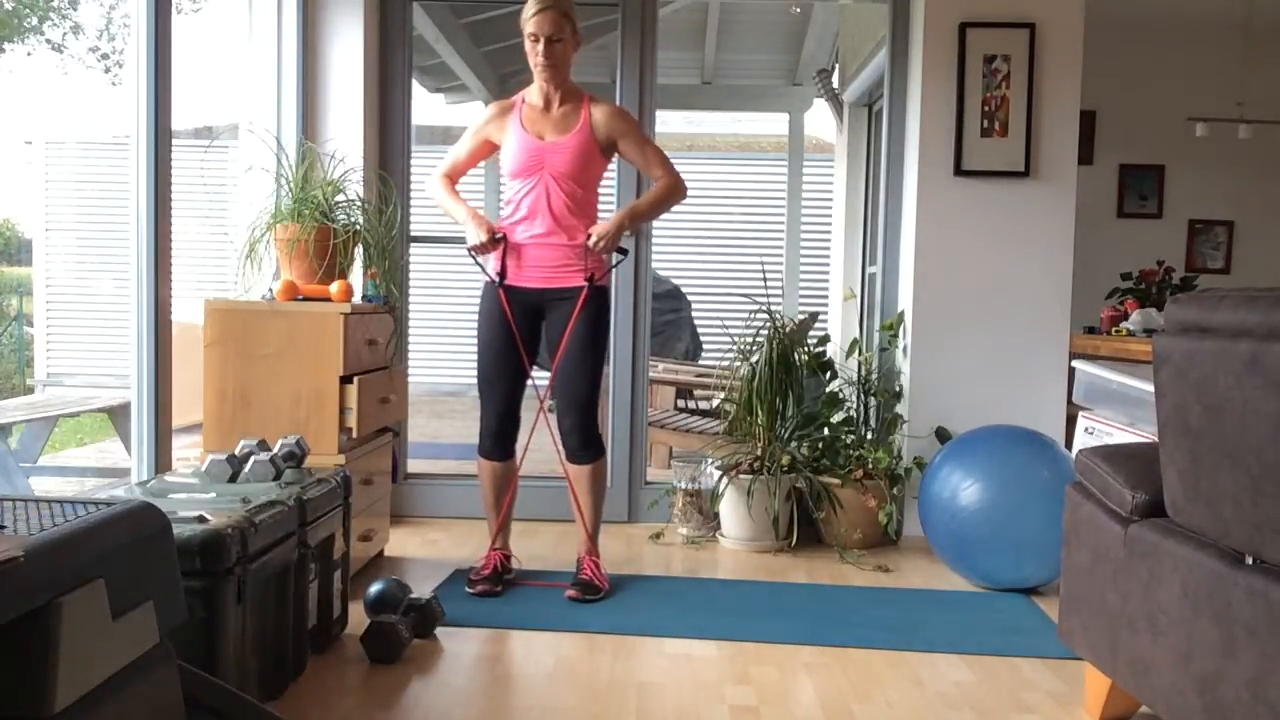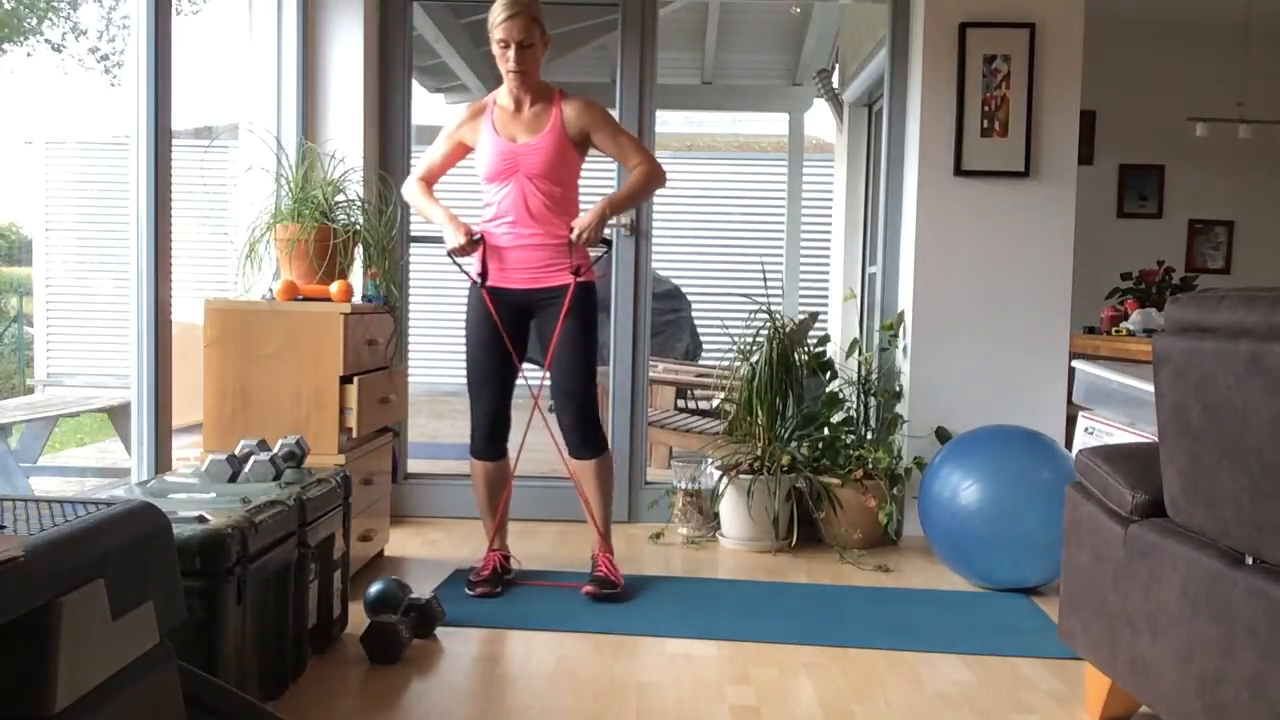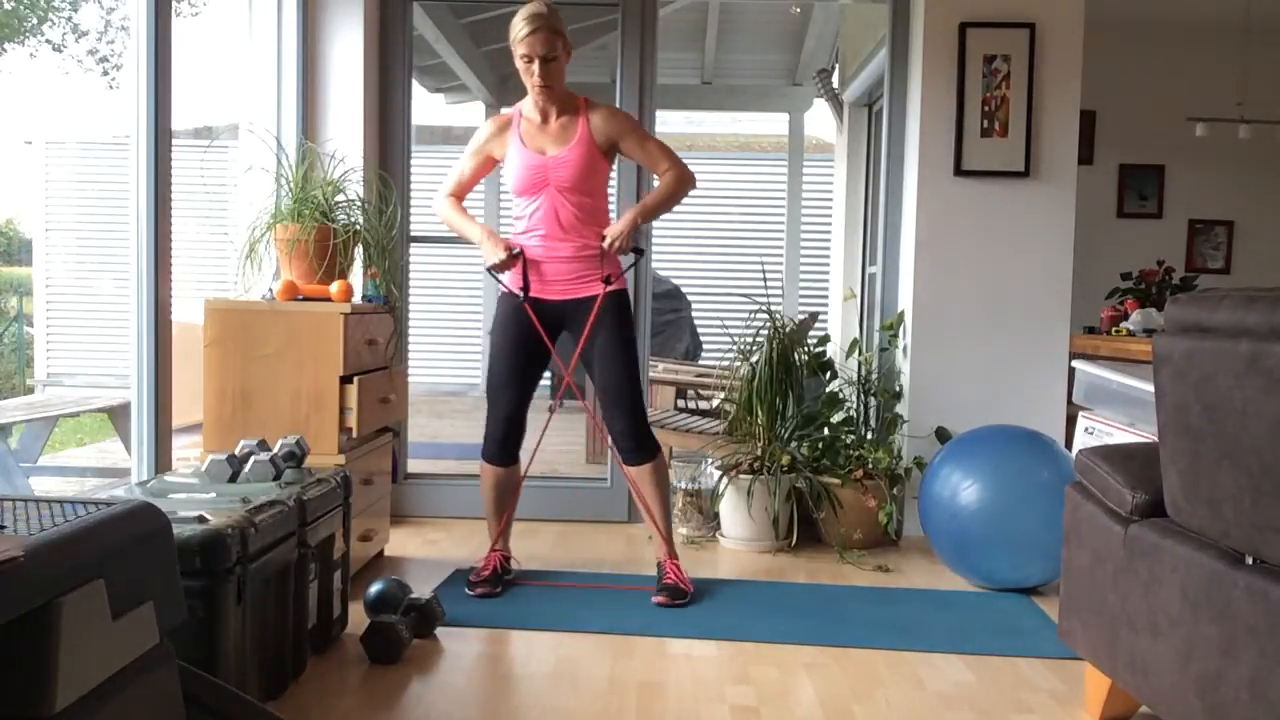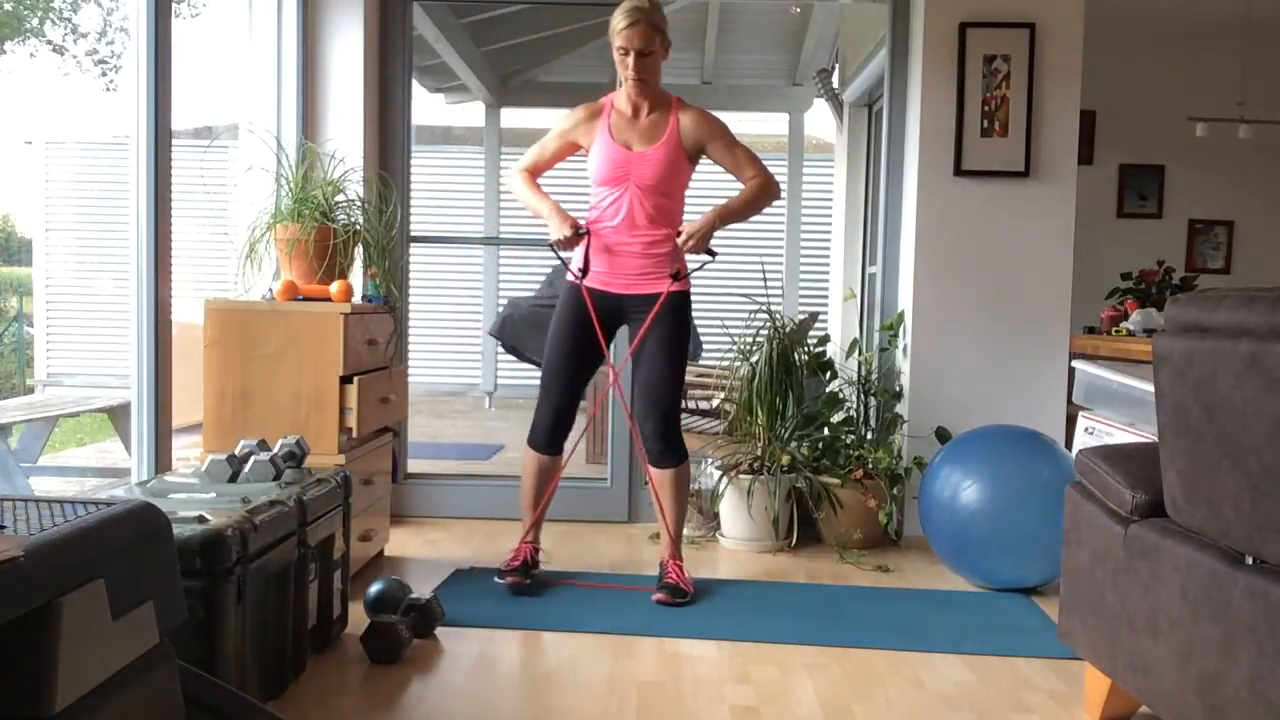
dt=0.4s
person 1, frame 1
left shoulder: (603, 117)
right shoulder: (501, 116)
left elbow: (671, 184)
right elbow: (442, 179)
left wrist: (623, 219)
right wrist: (470, 219)
left hip: (577, 286)
right hip: (509, 284)
left knee: (577, 420)
right knee: (497, 419)
left ankle: (589, 555)
right ankle: (498, 550)
person 1, frame 2
left shoulder: (575, 112)
right shoulder: (474, 119)
left elbow: (650, 171)
right elbow: (416, 183)
left wrist: (603, 210)
right wrist: (447, 222)
left hip: (564, 283)
right hip: (495, 285)
left knee: (578, 417)
right knee: (487, 421)
left ankle: (603, 552)
right ankle: (496, 552)
person 1, frame 3
left shoulder: (603, 122)
right shoulder: (500, 131)
left elbow: (679, 176)
right elbow: (445, 200)
left wrist: (635, 217)
right wrist: (484, 237)
left hip: (597, 294)
right hip: (525, 295)
left knee: (628, 424)
right knee: (502, 426)
left ankle: (667, 557)
right ankle: (497, 553)
person 1, frame 4
left shoulder: (691, 123)
right shoulder: (588, 119)
left elbow: (764, 185)
right elbow: (520, 174)
left wrist: (714, 218)
right wrist: (552, 213)
left hip: (659, 292)
right hip: (589, 286)
left knee: (658, 425)
right knee: (551, 414)
left ankle: (671, 558)
right ankle: (527, 543)
